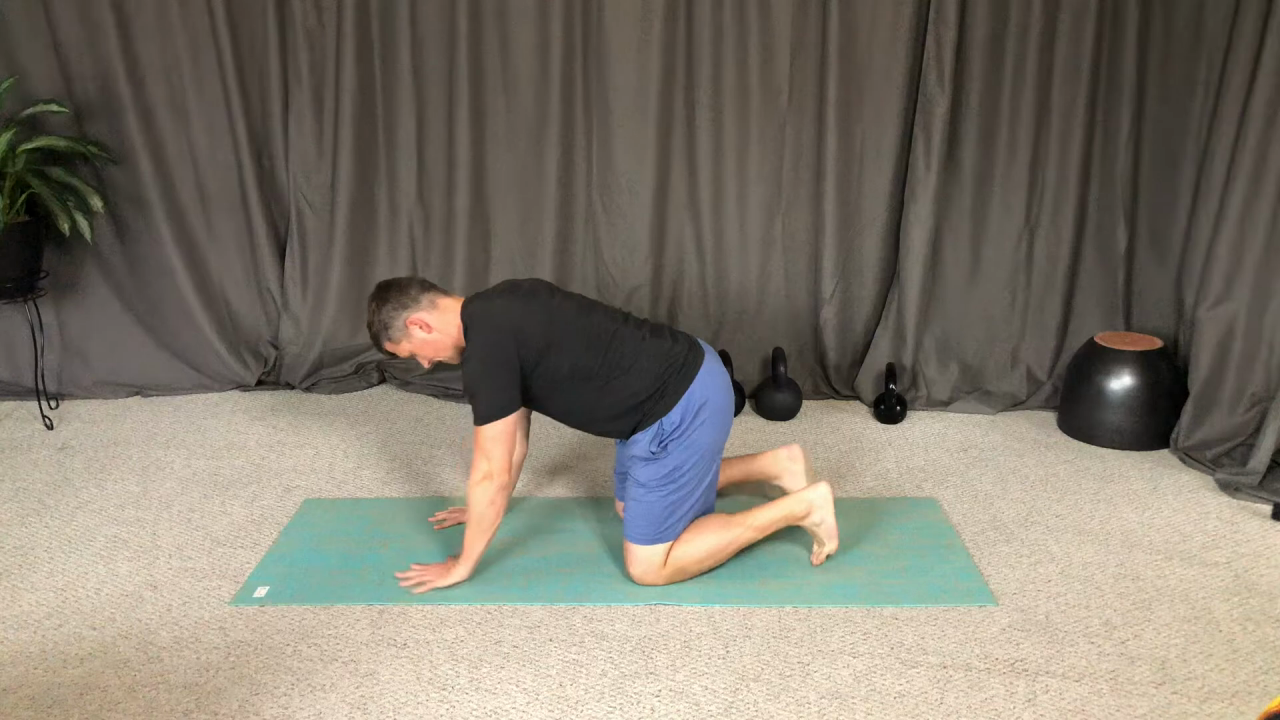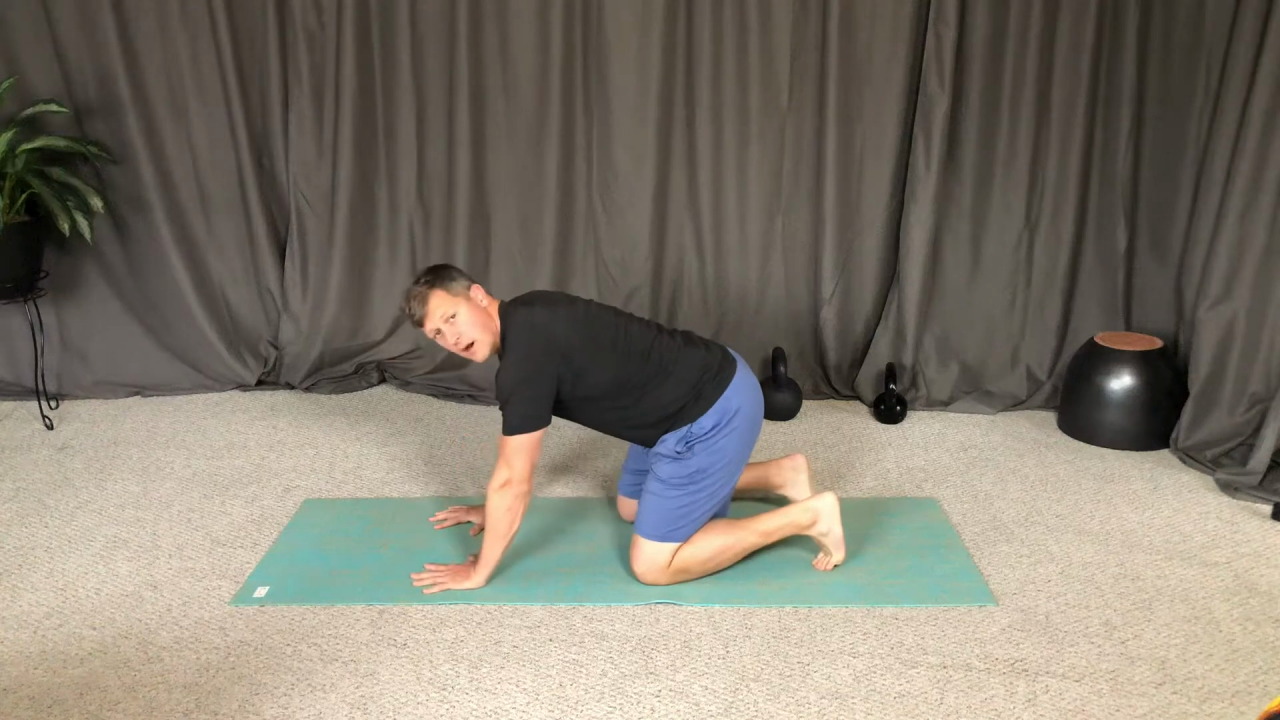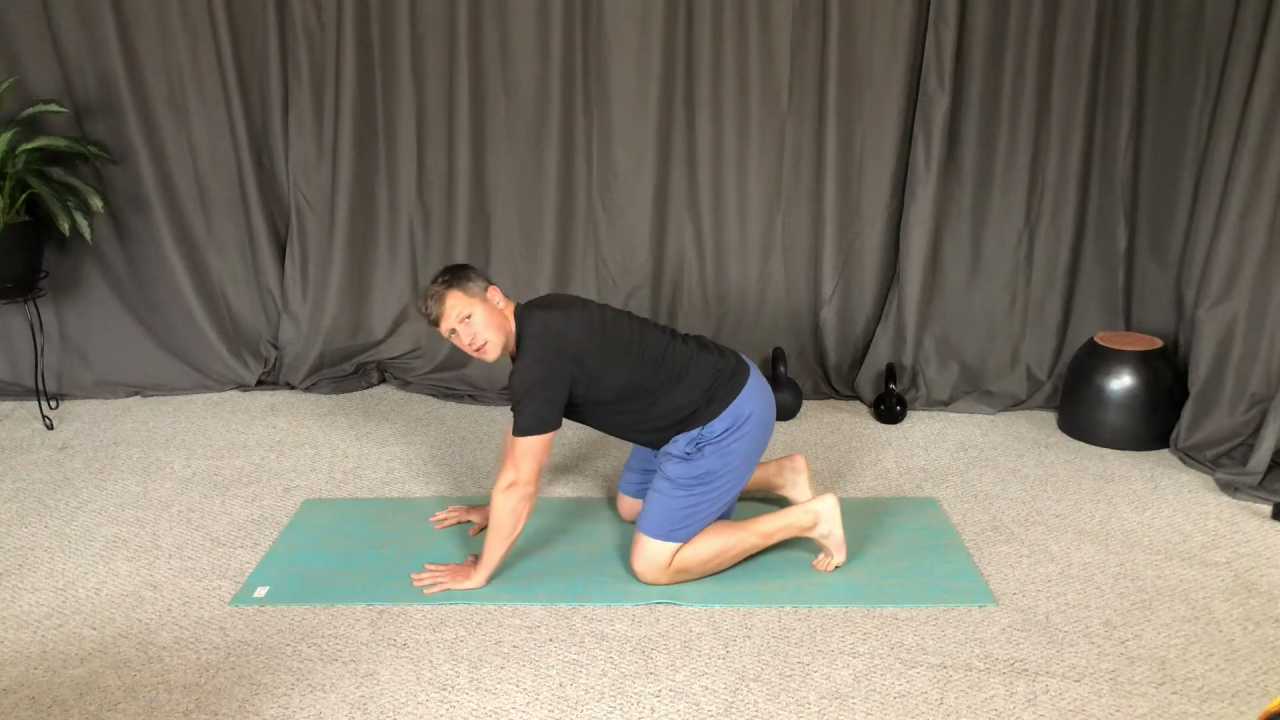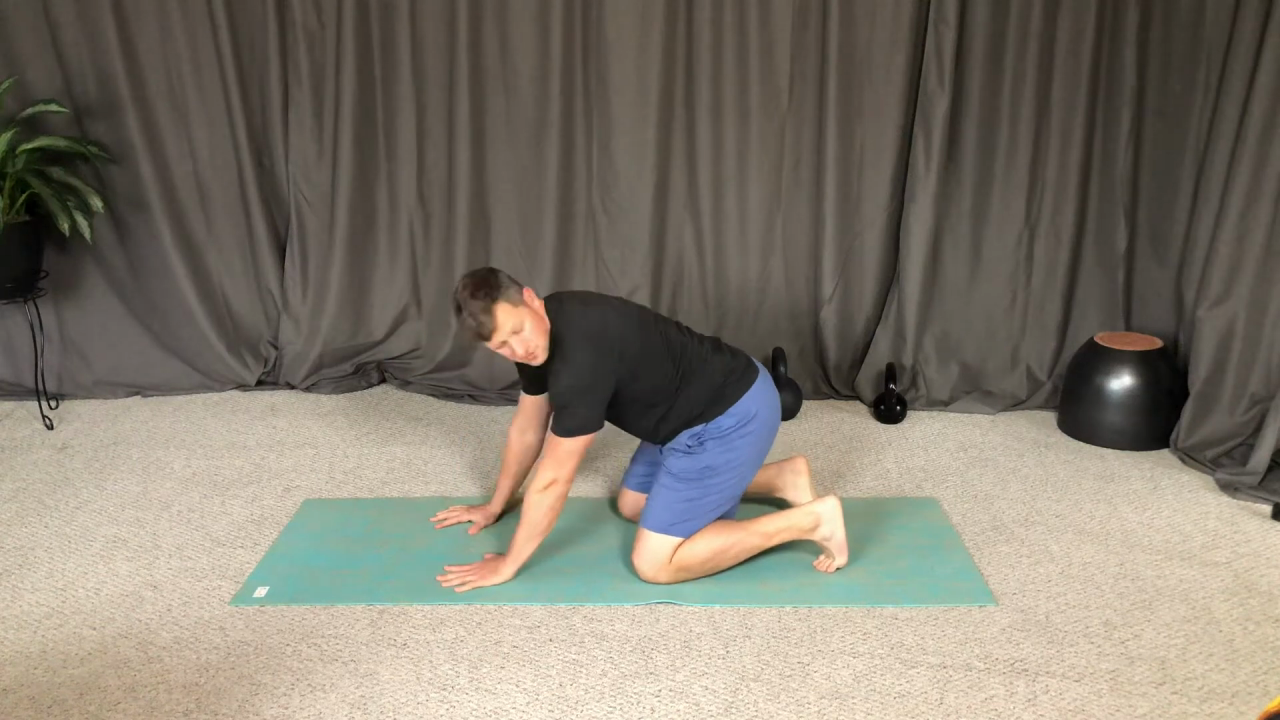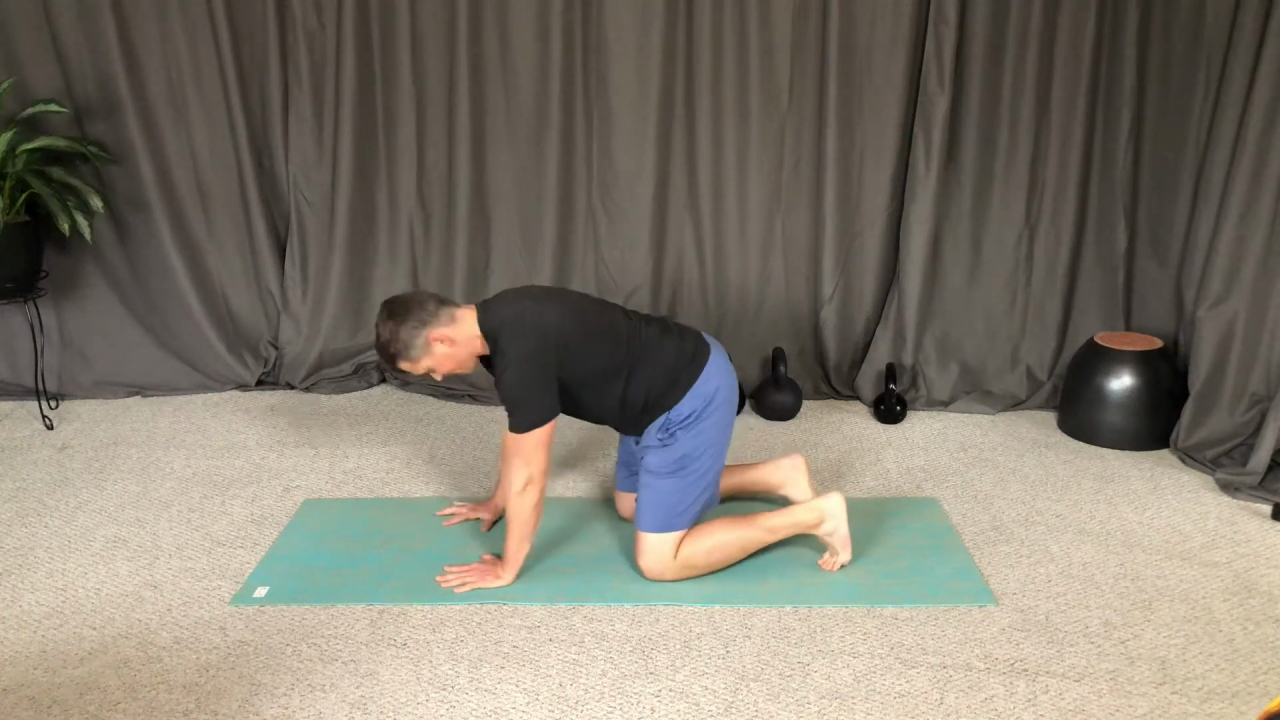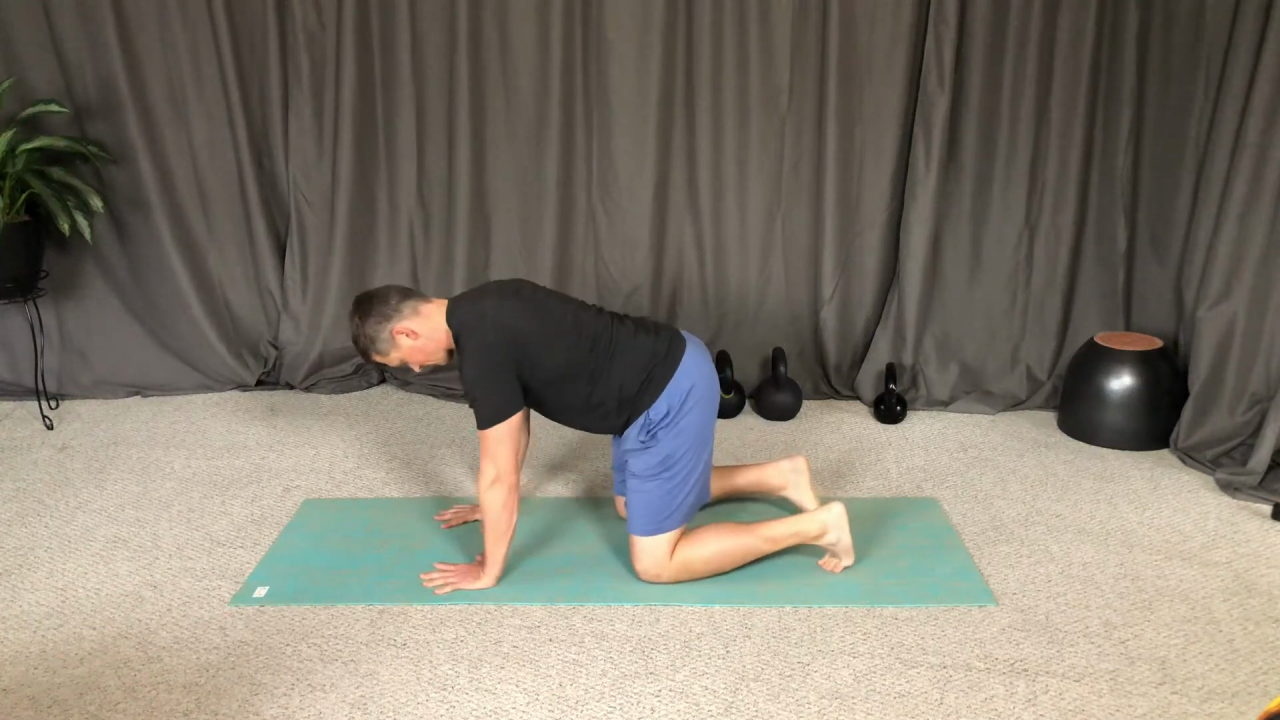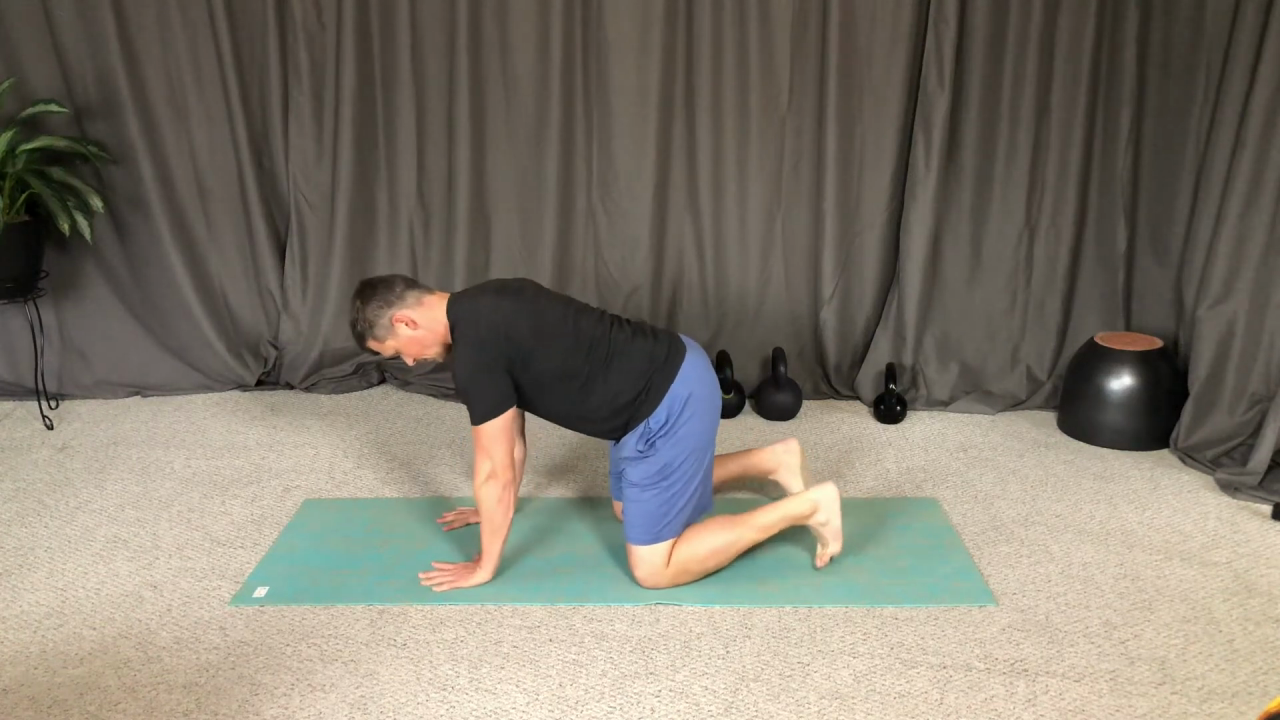
dt=0.7s
person 1, frame 1
left shoulder: (486, 346)
right shoulder: (496, 312)
left elbow: (492, 472)
right elbow: (514, 431)
left wrist: (463, 565)
right wrist: (486, 510)
left hip: (684, 405)
right hip: (687, 378)
left knee: (648, 565)
right knee: (631, 507)
left ankle: (802, 507)
right ankle: (776, 465)
person 1, frame 2
left shoulder: (525, 355)
right shoulder: (524, 321)
left elbow: (514, 481)
right elbow: (521, 433)
left wrist: (478, 571)
right wrist: (493, 509)
left hip: (713, 412)
right hip: (708, 386)
left knee: (652, 564)
right knee: (631, 507)
left ankle: (807, 515)
right ankle: (779, 474)
person 1, frame 3
left shoulder: (540, 358)
right shoulder: (538, 324)
left elbow: (520, 482)
right elbow: (523, 430)
left wrist: (480, 572)
right wrist: (493, 508)
left hip: (726, 417)
right hip: (714, 395)
left knee: (652, 564)
right knee: (631, 506)
left ankle: (809, 517)
right ankle: (780, 474)
person 1, frame 4
left shoulder: (583, 357)
right shoulder: (544, 331)
left elbow: (553, 481)
right elbow: (527, 424)
left wrist: (507, 565)
right wrist: (495, 505)
left hip: (732, 415)
right hip: (703, 404)
left knee: (654, 562)
right knee: (632, 505)
left ankle: (810, 520)
right ankle: (782, 479)
person 1, frame 5
left shoulder: (520, 354)
right shoulder: (499, 320)
left elbow: (529, 477)
right elbow: (522, 427)
left wrist: (507, 569)
right wrist: (499, 501)
left hip: (693, 395)
right hip: (681, 375)
left knee: (659, 560)
right knee: (633, 506)
left ankle: (815, 515)
right ankle: (779, 476)
person 1, frame 6
left shoulder: (481, 349)
right shoulder: (480, 312)
left elbow: (499, 473)
right elbow: (516, 427)
left wrist: (488, 571)
right wrist: (495, 505)
left hip: (671, 394)
right hip: (672, 367)
left knee: (655, 561)
right knee: (632, 507)
left ankle: (815, 526)
right ankle: (780, 477)
person 1, frame 7
left shoulder: (475, 348)
right shoulder: (483, 309)
left elbow: (495, 470)
right elbow: (512, 432)
left wrist: (485, 567)
right wrist: (499, 506)
left hip: (671, 401)
right hip: (672, 372)
left knee: (654, 569)
right knee: (628, 508)
left ankle: (806, 506)
right ankle: (772, 461)
